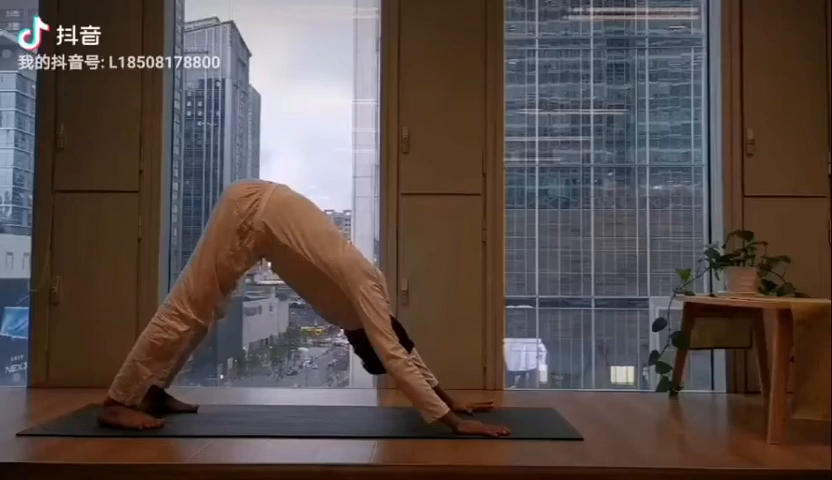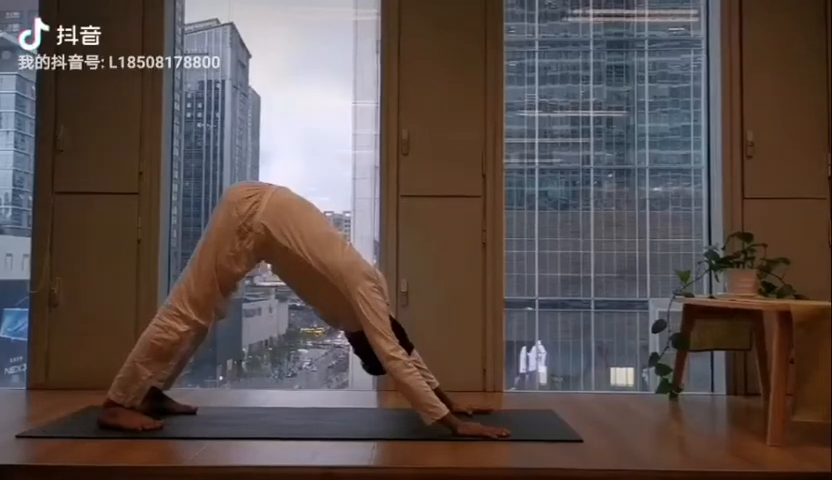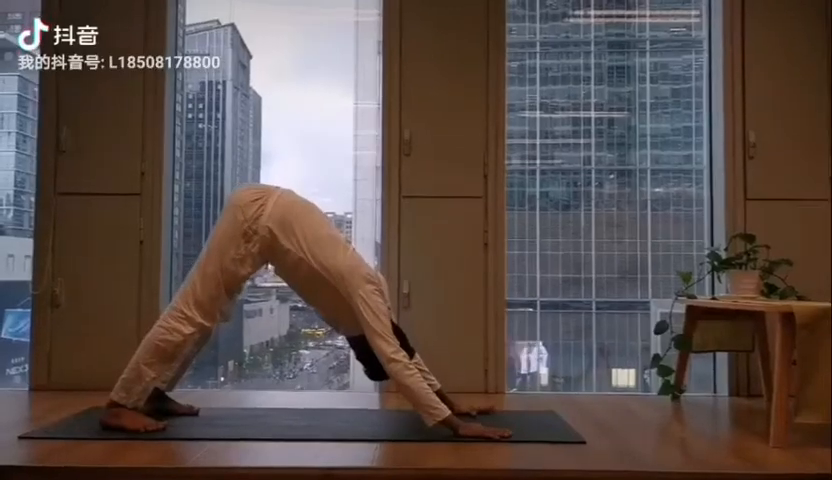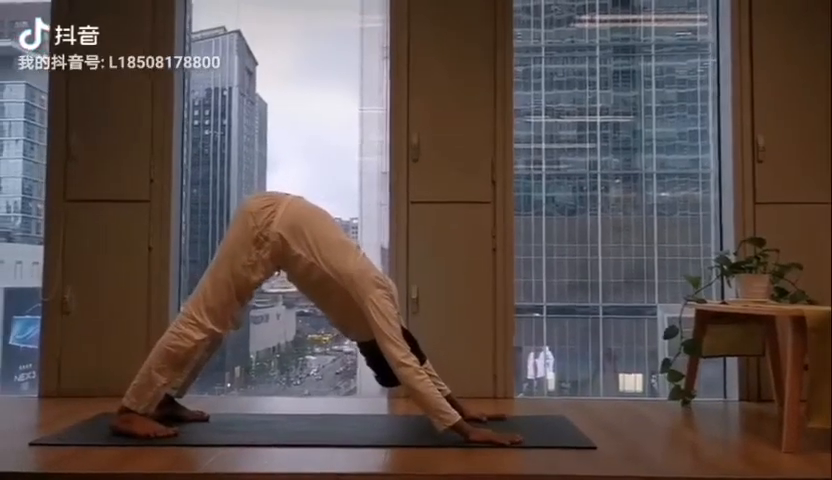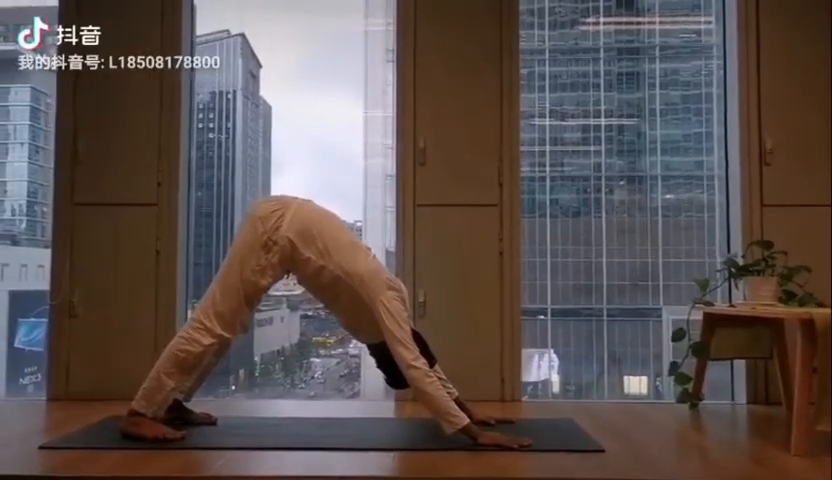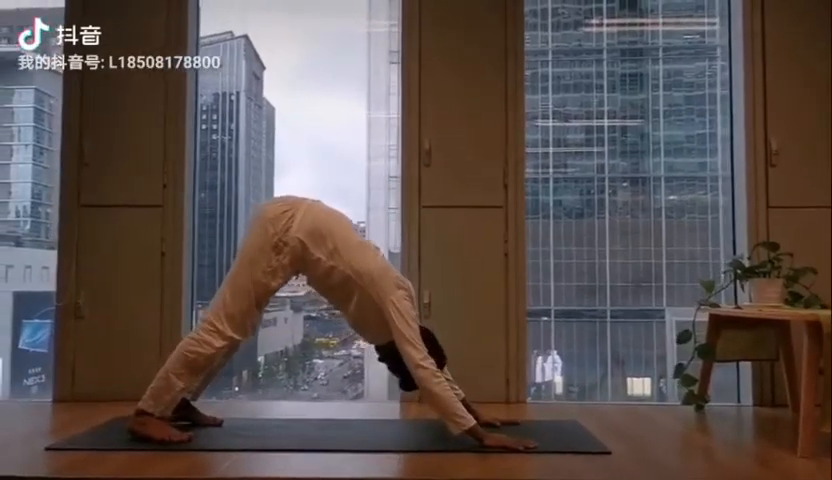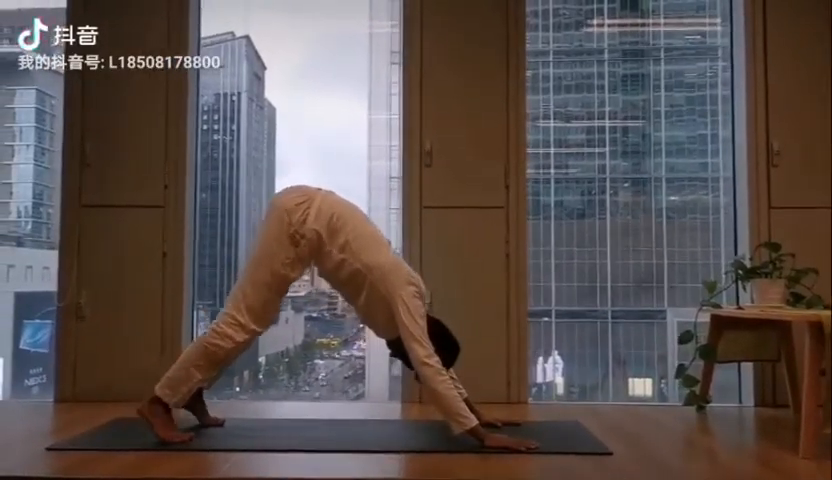
dt=0.5s
person 1, frame 1
left shoulder: (367, 289)
right shoulder: (363, 289)
left elbow: (404, 351)
right elbow: (394, 358)
left wrist: (450, 401)
right wrist: (453, 420)
left hip: (260, 212)
right hip: (250, 211)
left knee: (199, 310)
right knee: (189, 309)
left ankle: (151, 391)
right ankle: (118, 402)
person 1, frame 2
left shoulder: (368, 290)
right shoulder: (362, 289)
left elbow: (403, 352)
right elbow: (395, 359)
left wrist: (449, 404)
right wrist: (452, 423)
left hip: (260, 214)
right hip: (251, 214)
left knee: (198, 312)
right knee: (190, 311)
left ankle: (149, 394)
right ankle: (119, 403)
person 1, frame 3
left shoulder: (369, 293)
right shoulder: (363, 293)
left elbow: (405, 355)
right elbow: (396, 362)
left wrist: (451, 405)
right wrist: (454, 423)
left hip: (268, 218)
right hip: (257, 216)
left knee: (203, 314)
right knee: (194, 313)
left ankle: (153, 394)
right ankle: (121, 404)
person 1, frame 4
left shoulder: (378, 300)
right shoulder: (374, 297)
left elbow: (416, 360)
right elbow: (406, 366)
left wrist: (462, 410)
right wrist: (464, 429)
left hip: (277, 223)
right hip: (267, 223)
left knee: (213, 321)
right knee: (204, 319)
left ankle: (163, 400)
right ankle: (132, 410)
person 1, frame 5
left shoulder: (390, 300)
right shoulder: (384, 300)
left elbow: (424, 364)
right elbow: (415, 369)
left wrist: (467, 412)
right wrist: (473, 432)
left hip: (286, 228)
right hip: (276, 227)
left knee: (223, 325)
right knee: (214, 324)
left ankle: (171, 404)
right ankle: (141, 413)
person 1, frame 6
left shoulder: (396, 302)
right shoulder: (394, 299)
left elbow: (430, 366)
right elbow: (424, 370)
left wrist: (474, 414)
right wrist: (479, 434)
left hip: (293, 225)
right hip: (286, 227)
left knee: (232, 326)
right knee: (224, 325)
left ankle: (179, 402)
right ankle: (147, 413)
person 1, frame 7
left shoulder: (407, 297)
right shoulder: (405, 297)
left elbow: (433, 364)
right elbow: (428, 367)
left wrist: (474, 413)
right wrist: (480, 434)
left hip: (306, 214)
right hip: (301, 215)
left knee: (254, 318)
right knee: (245, 320)
left ankle: (191, 393)
right ankle: (161, 402)
